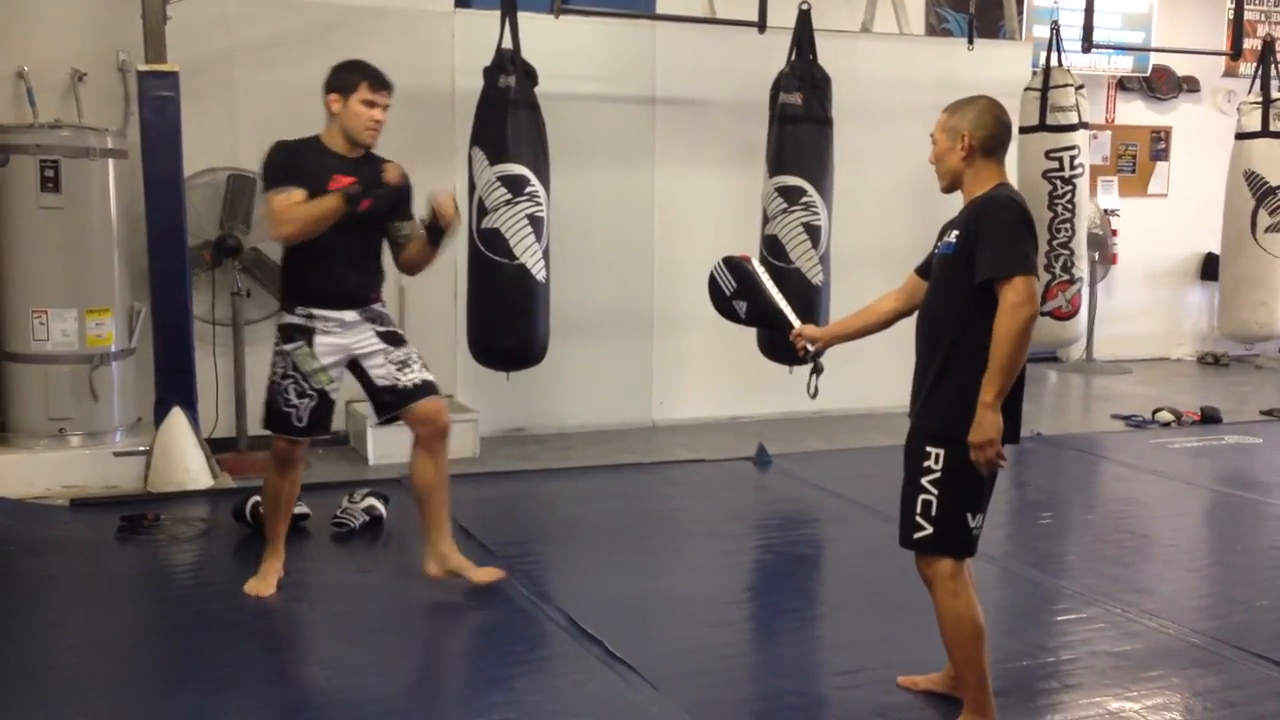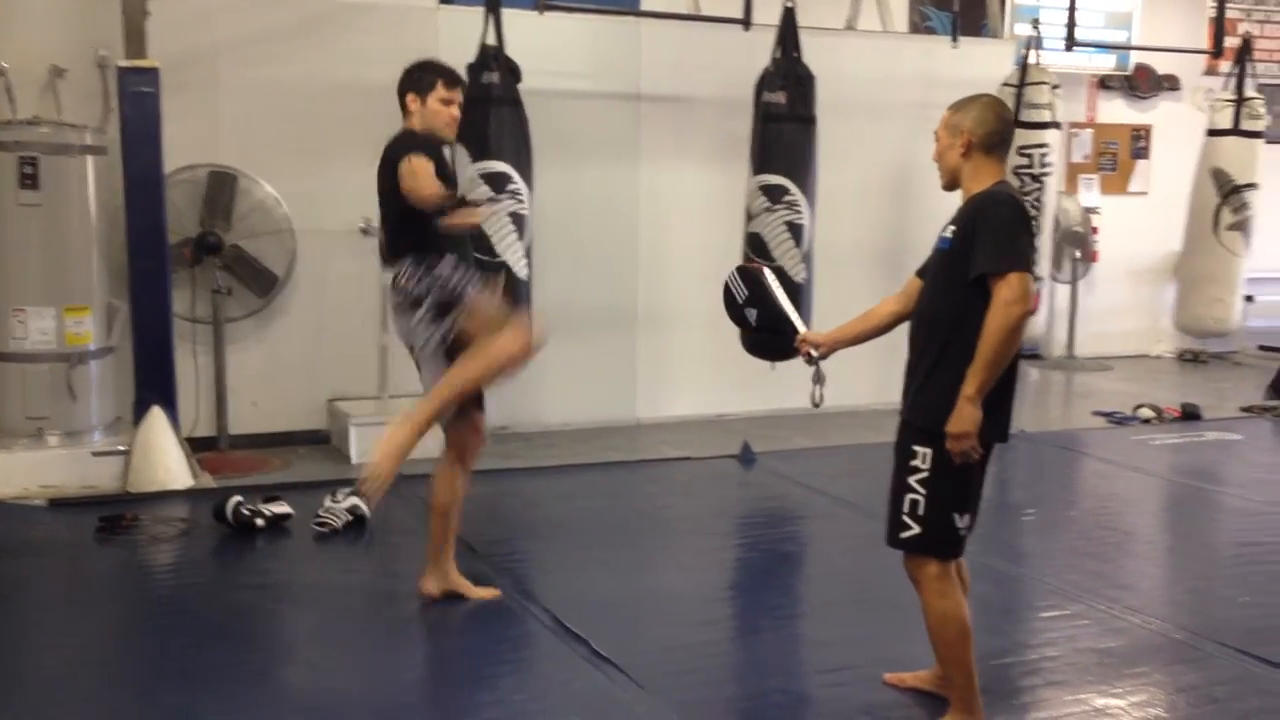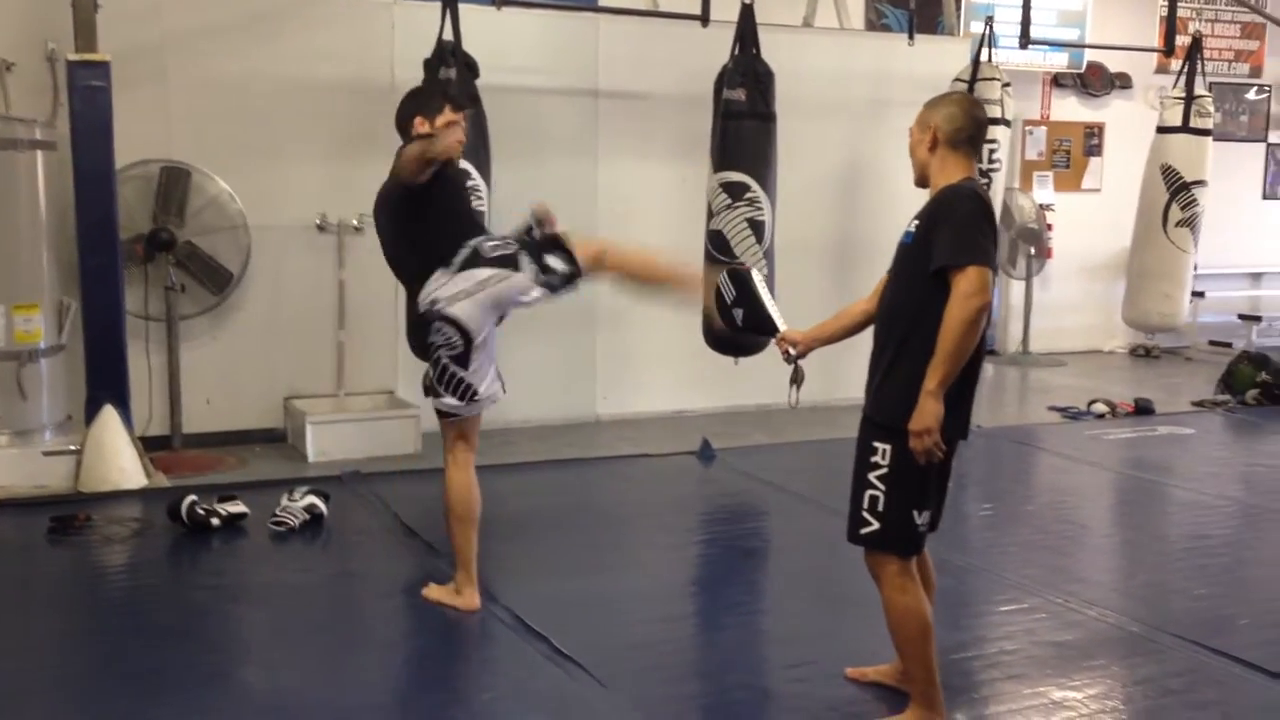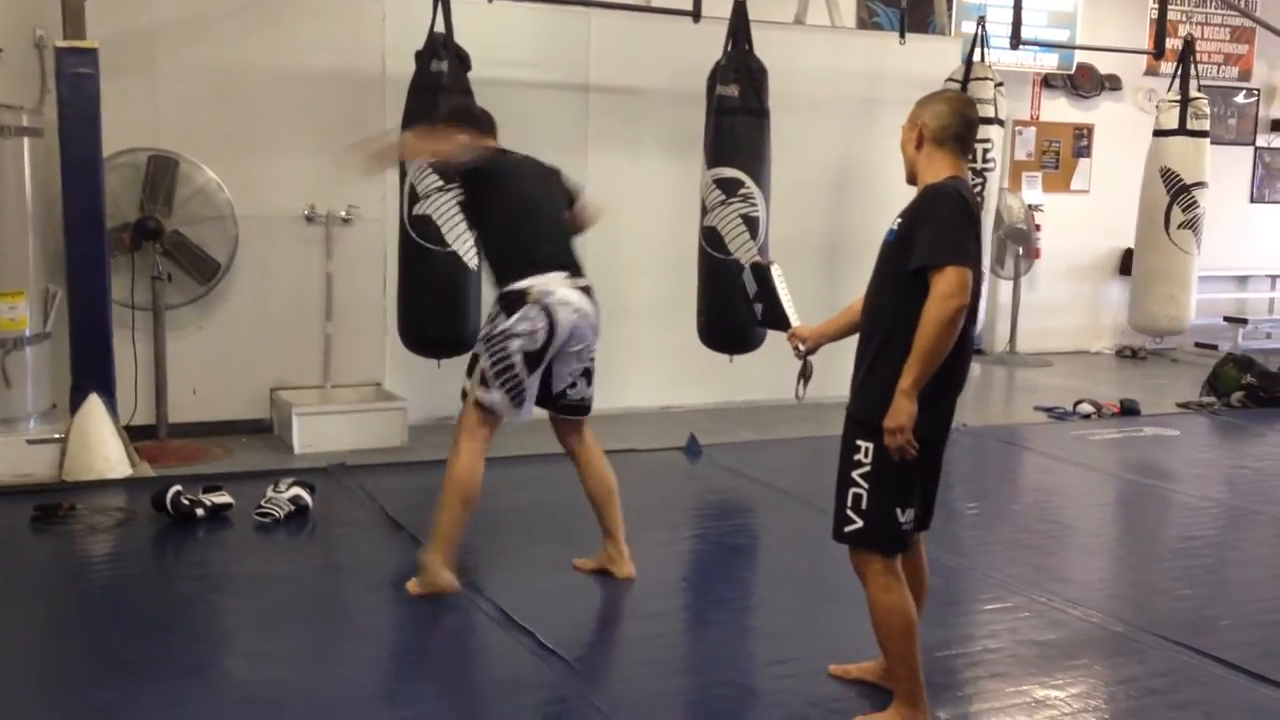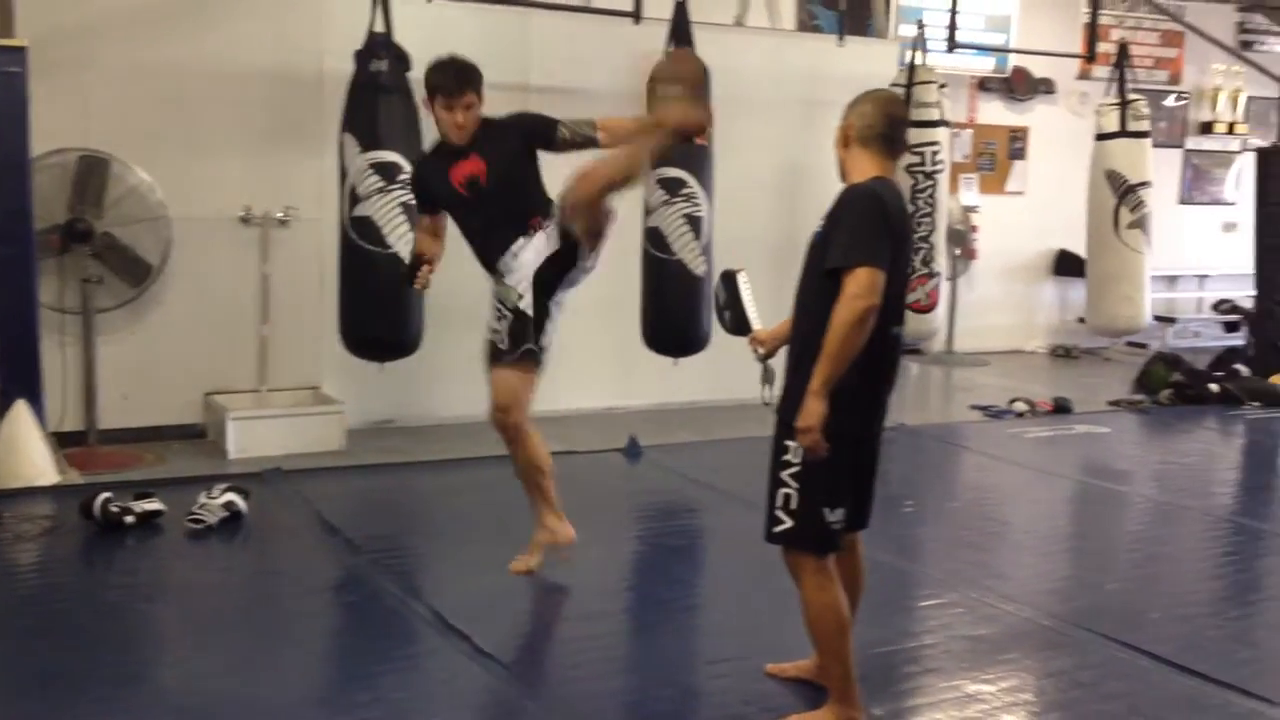
dt=0.4s
person 1, frame 1
left shoulder: (999, 211)
right shoulder: (965, 219)
left elbow: (1020, 305)
right elbow: (904, 298)
left wrist: (990, 406)
right wrist: (826, 334)
left hip: (966, 422)
right hip: (942, 416)
left knee: (939, 559)
right knee: (946, 552)
person 1, frame 2
left shoulder: (997, 208)
right shoulder: (969, 215)
left elbow: (1014, 302)
right elbow: (906, 300)
left wrist: (971, 399)
right wrist: (830, 340)
left hip: (954, 418)
right hip: (934, 413)
left knee: (928, 559)
right knee: (941, 552)
person 1, frame 3
left shoulder: (961, 203)
right shoulder: (941, 208)
left elbow: (973, 296)
right elbow: (884, 298)
left wrist: (933, 395)
right wrist: (810, 338)
left hip: (916, 414)
right hip: (900, 408)
left knee: (888, 555)
right knee: (907, 546)
right ankle: (909, 667)
person 1, frame 4
left shoulder: (942, 202)
right shoulder: (938, 203)
left elbow: (952, 297)
right elbow: (888, 299)
left wrist: (906, 393)
right wrist: (819, 334)
left hip: (897, 411)
right hip: (898, 407)
left knee: (873, 553)
right knee: (902, 542)
right ankle: (894, 665)
person 1, frame 5
left shoulder: (861, 201)
right shoulder: (885, 201)
left elbow: (861, 300)
left wrist: (817, 393)
right wrist: (777, 336)
left hip: (828, 409)
right hip: (856, 408)
left knee: (807, 552)
right knee: (839, 539)
right ankle: (828, 662)
person 2, frame 1
left shoulder: (390, 177)
right shoulder: (290, 157)
left elbow: (410, 261)
right elbow: (286, 228)
left wrist: (435, 232)
right wrist: (355, 192)
left hip: (369, 320)
right hip: (308, 324)
left knee: (433, 420)
right knee: (288, 448)
left ankle: (442, 552)
right ankle: (273, 559)
person 2, frame 2
left shoulder: (426, 154)
right shoulder: (412, 146)
right elbow: (421, 186)
left wrist: (467, 250)
right wrist: (451, 206)
left hip: (444, 310)
right hip: (428, 276)
left knee: (466, 439)
right knee: (515, 338)
left ankle: (440, 571)
right ankle: (407, 425)
person 2, frame 3
left shoulder: (389, 202)
right shoulder: (421, 159)
right elbow: (419, 162)
right wrist: (433, 147)
left hip: (442, 308)
right hip: (489, 266)
left knee: (460, 445)
right knee: (600, 253)
left ankle: (464, 586)
right ankle: (702, 288)
person 2, frame 4
left shoulder: (480, 165)
right shoulder: (541, 172)
left elbow: (452, 144)
right elbow: (580, 217)
left wrist: (408, 145)
left hip: (532, 305)
right hip: (581, 305)
left knee: (474, 430)
right knee: (575, 433)
left ankle: (438, 566)
right ankle: (617, 553)
person 2, frame 5
left shoulder: (515, 130)
right shoulder: (427, 169)
left elbow: (601, 133)
right elbow: (429, 229)
left wrist: (661, 123)
right wrist: (427, 258)
left hip: (558, 245)
right hip: (517, 281)
left knee: (592, 181)
right knee: (506, 412)
right ankle: (551, 522)
